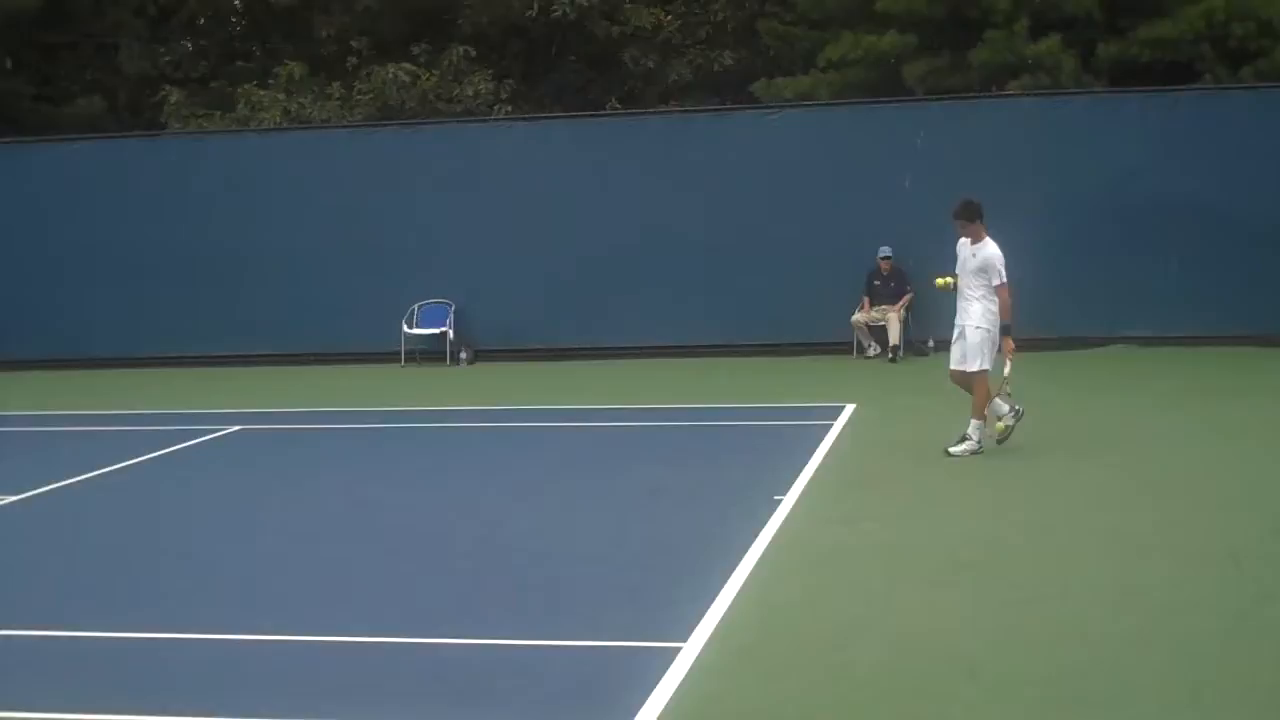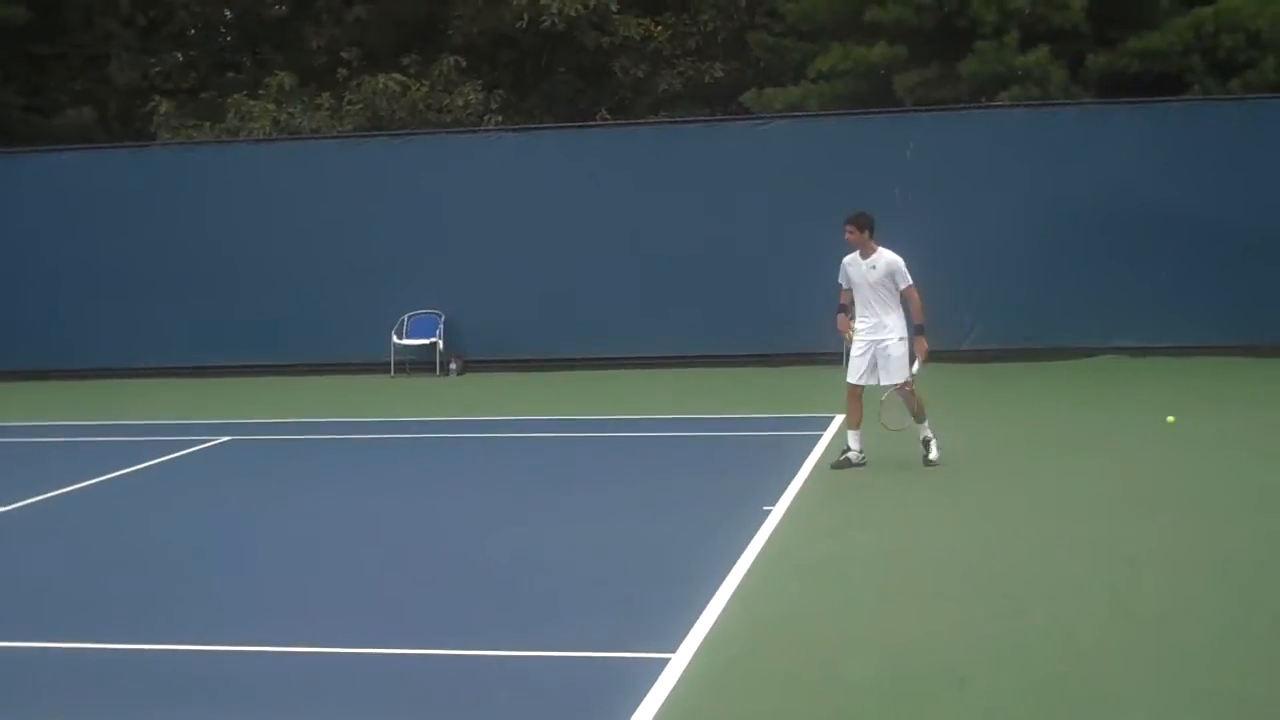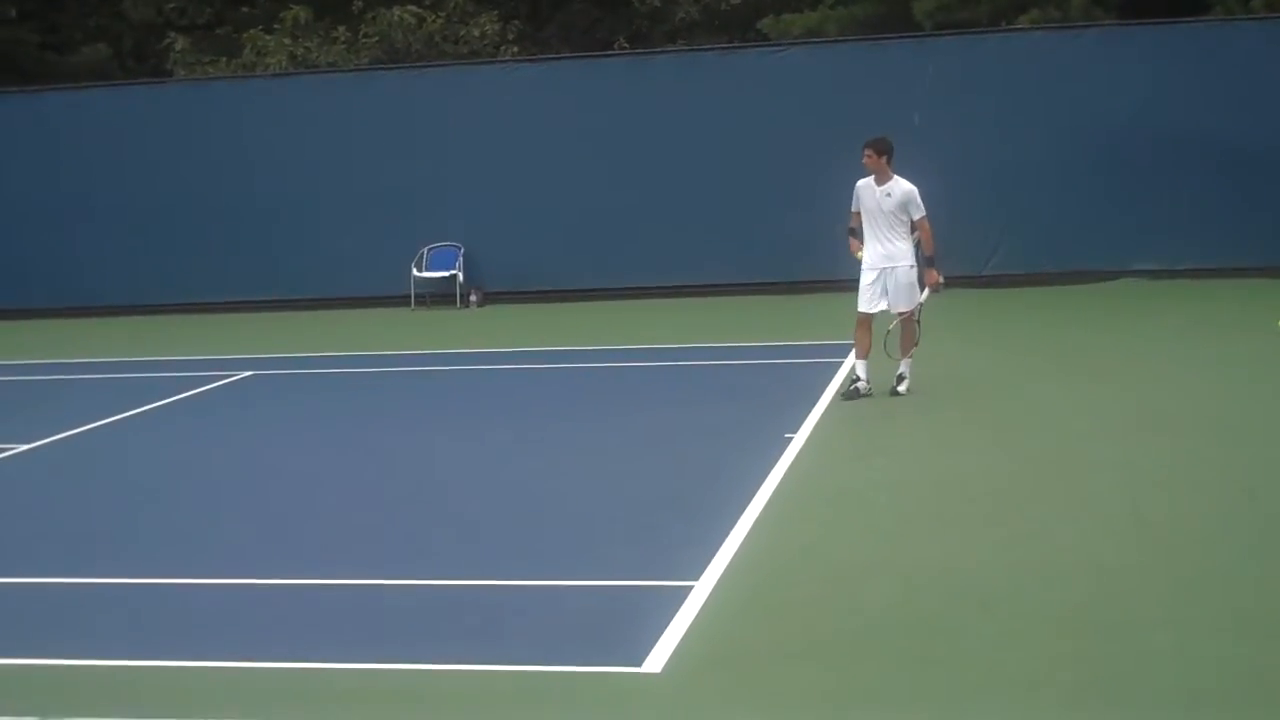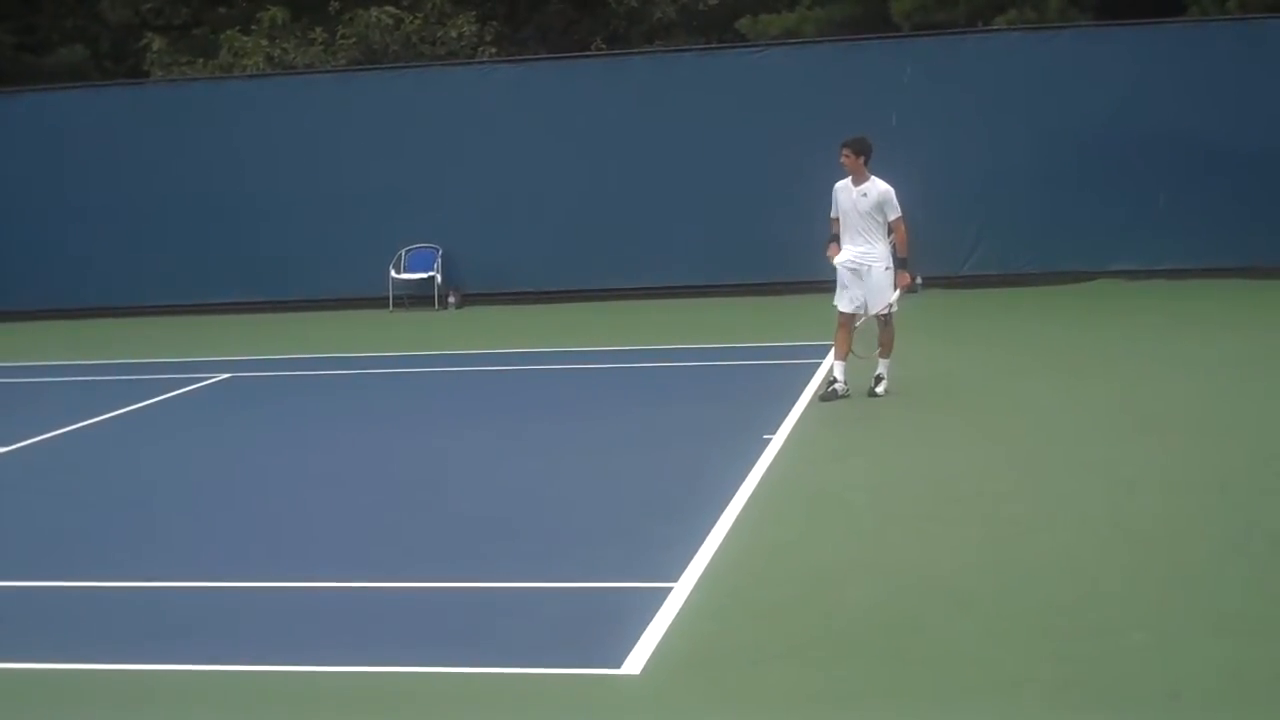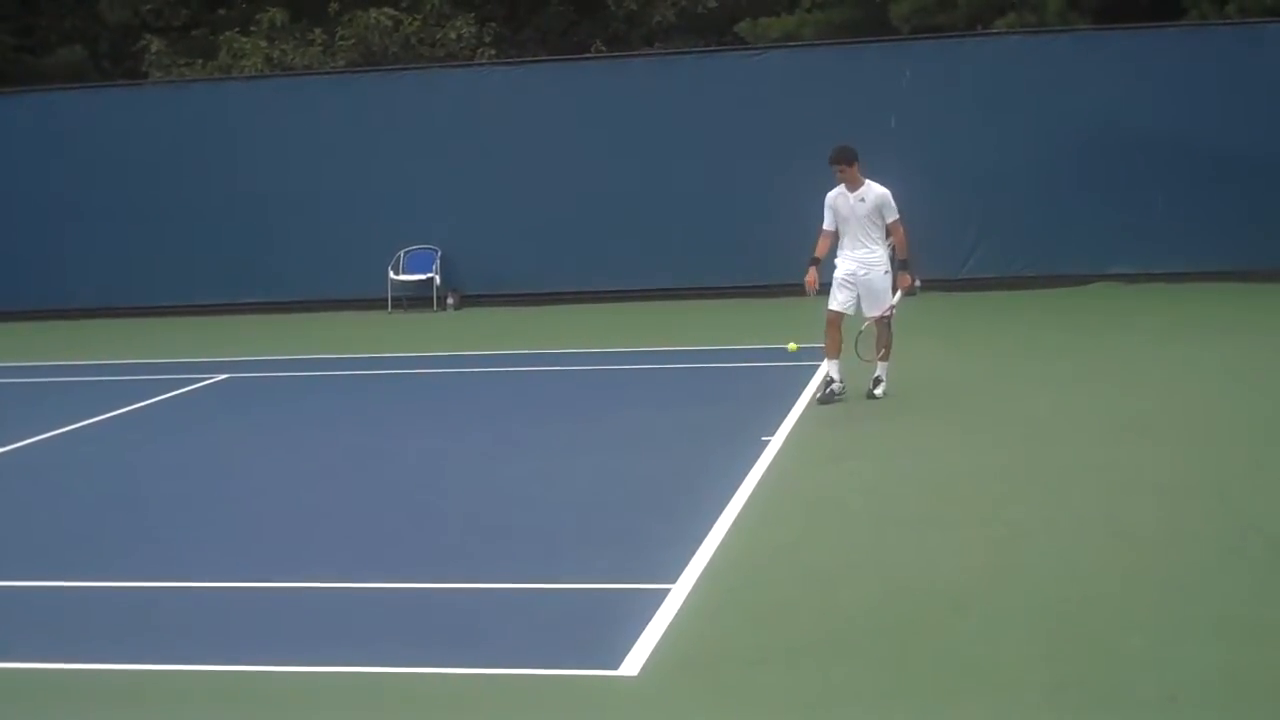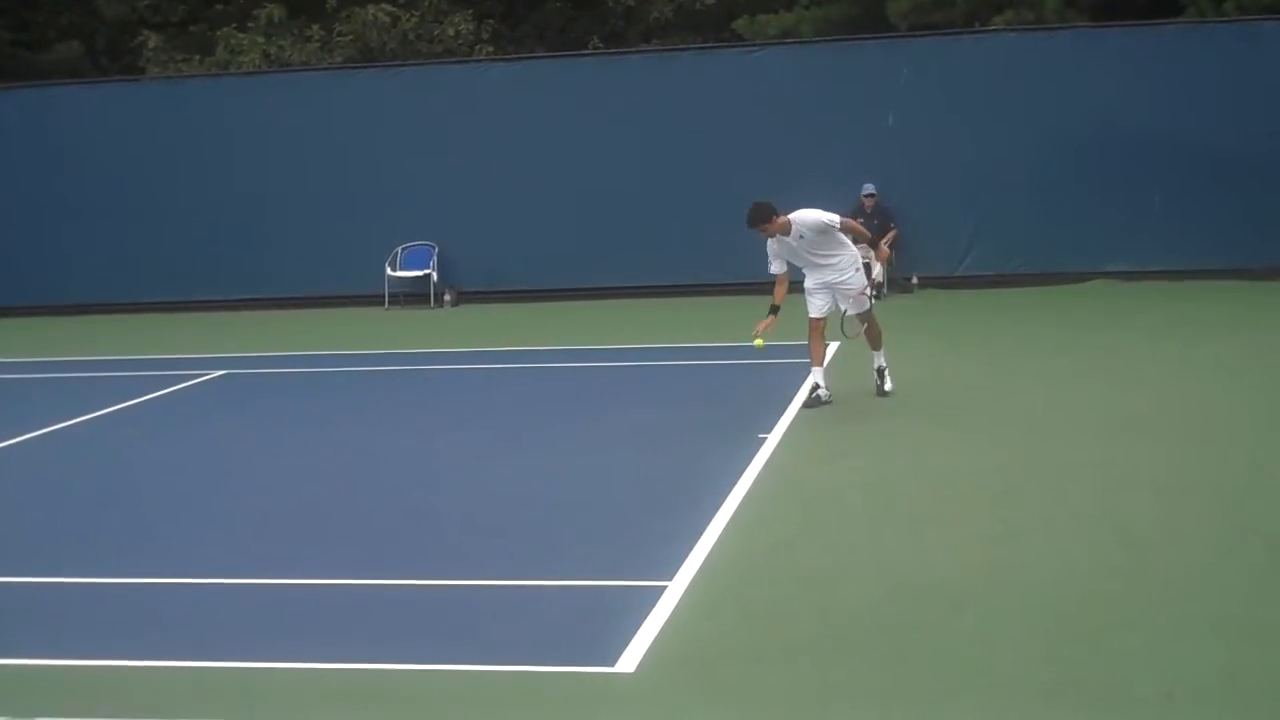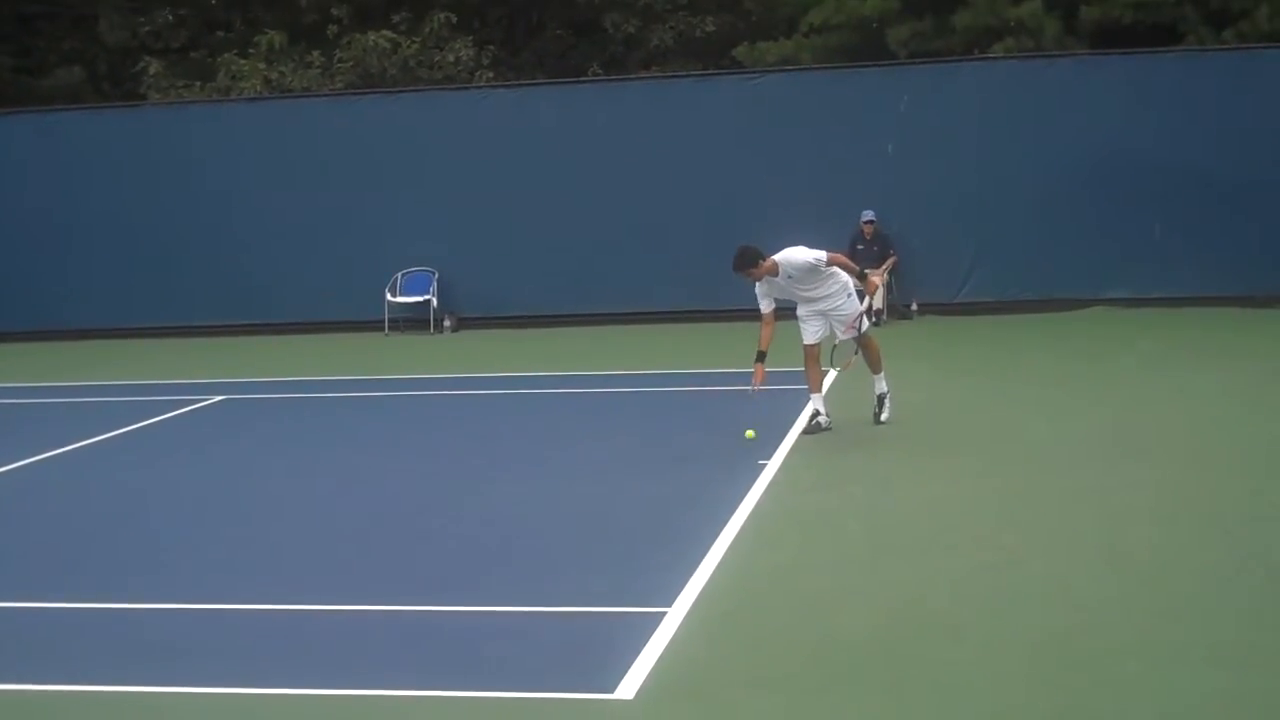
dt=0.7s
person 1, frame 1
left shoulder: (991, 253)
right shoulder: (962, 244)
left elbow: (1003, 295)
left wrist: (1007, 335)
right wrist: (951, 283)
left hip: (981, 323)
right hip: (963, 321)
left knee: (979, 376)
right knee: (958, 376)
left ankle: (974, 436)
right ankle: (1008, 411)
person 1, frame 2
left shoulder: (891, 261)
right shoulder: (848, 263)
left elbow: (912, 297)
left wrist: (919, 335)
right wrist: (842, 313)
left hip: (892, 335)
right hip: (863, 337)
left knee: (904, 389)
right knee: (853, 390)
left ankle: (927, 437)
right ankle: (854, 450)
person 1, frame 3
left shoulder: (907, 190)
right shoulder: (861, 187)
left elbow: (923, 228)
left wrist: (930, 266)
right wrist: (853, 236)
left hip: (901, 263)
right hip: (871, 264)
left knee: (906, 318)
right knee: (863, 319)
left ankle: (903, 374)
right ankle: (861, 379)
person 1, frame 4
left shoulder: (883, 190)
right shoulder: (839, 188)
left elbow: (899, 230)
left wrist: (902, 268)
right wrist: (834, 242)
left hip: (878, 264)
right hip: (848, 264)
left knee: (884, 319)
right knee: (844, 320)
left ankle: (882, 375)
right ankle: (838, 380)
person 1, frame 5
left shoulder: (879, 194)
right shoulder: (832, 198)
left elbow: (897, 232)
right elbow: (827, 235)
left wrist: (903, 269)
right wrist: (814, 266)
left hip: (876, 267)
right hip: (846, 266)
left knee: (882, 322)
right knee: (832, 319)
left ankle: (880, 377)
right ankle: (834, 380)
person 1, frame 6
left shoulder: (810, 218)
right shoulder: (773, 246)
left elbow: (849, 225)
right elbow: (782, 281)
right wrist: (772, 315)
left hip: (846, 268)
right hip: (816, 277)
left knee: (867, 318)
right knee: (815, 326)
left ankle: (880, 367)
right ankle: (820, 387)
person 1, frame 7
left shoulder: (795, 258)
right shoulder: (763, 287)
left elbow: (837, 259)
right elbow: (767, 323)
left wrist: (865, 279)
right wrist: (760, 363)
left hip: (838, 292)
right hip: (809, 305)
left knee: (864, 340)
right knee: (810, 353)
left ankle: (881, 392)
right ankle: (820, 414)
